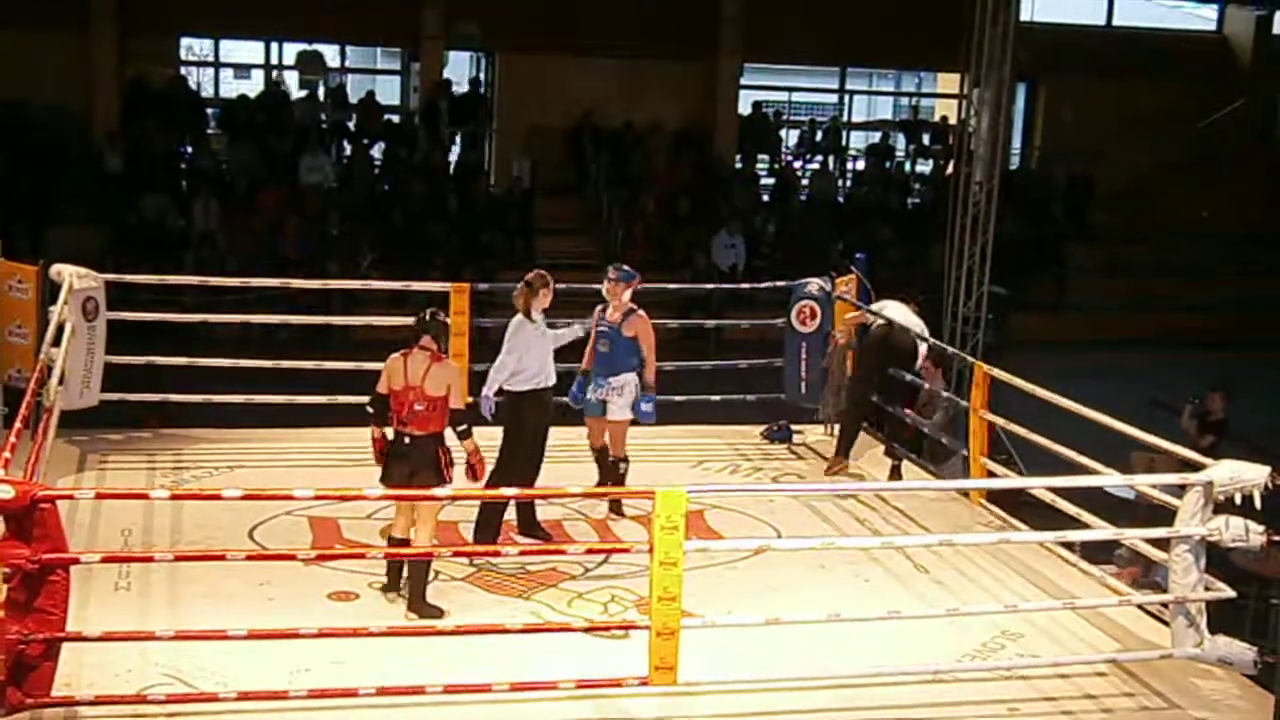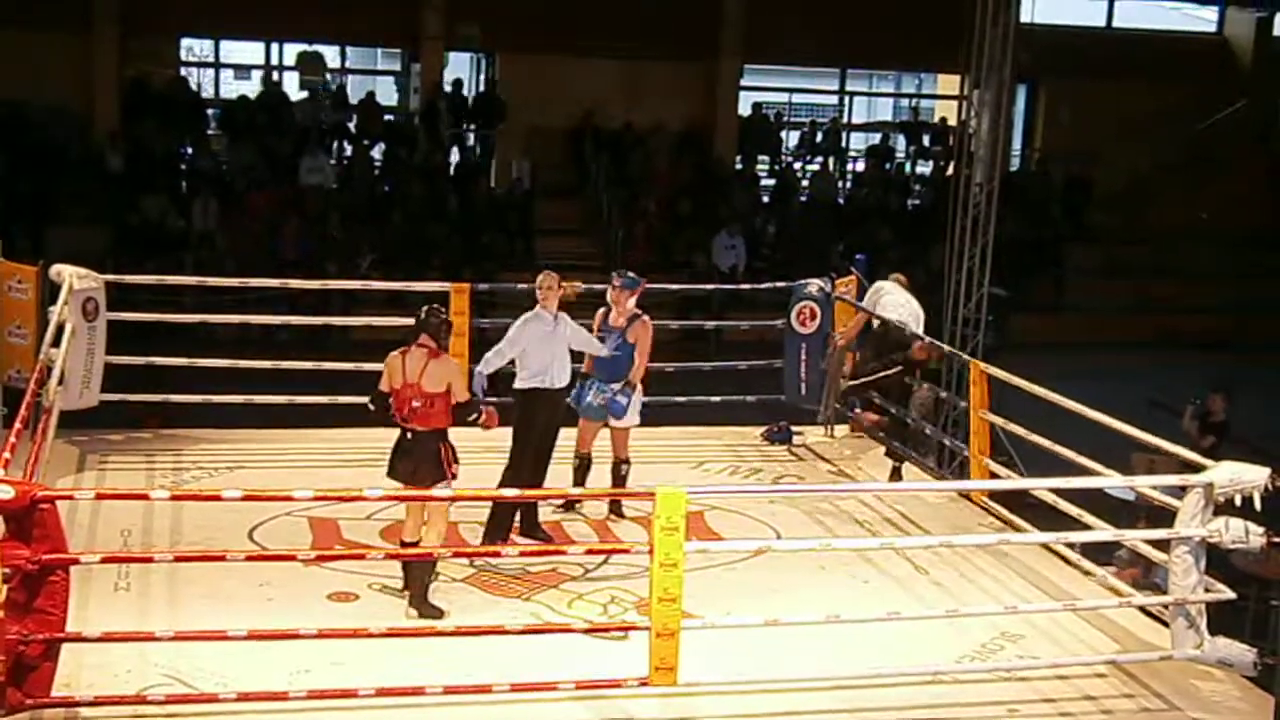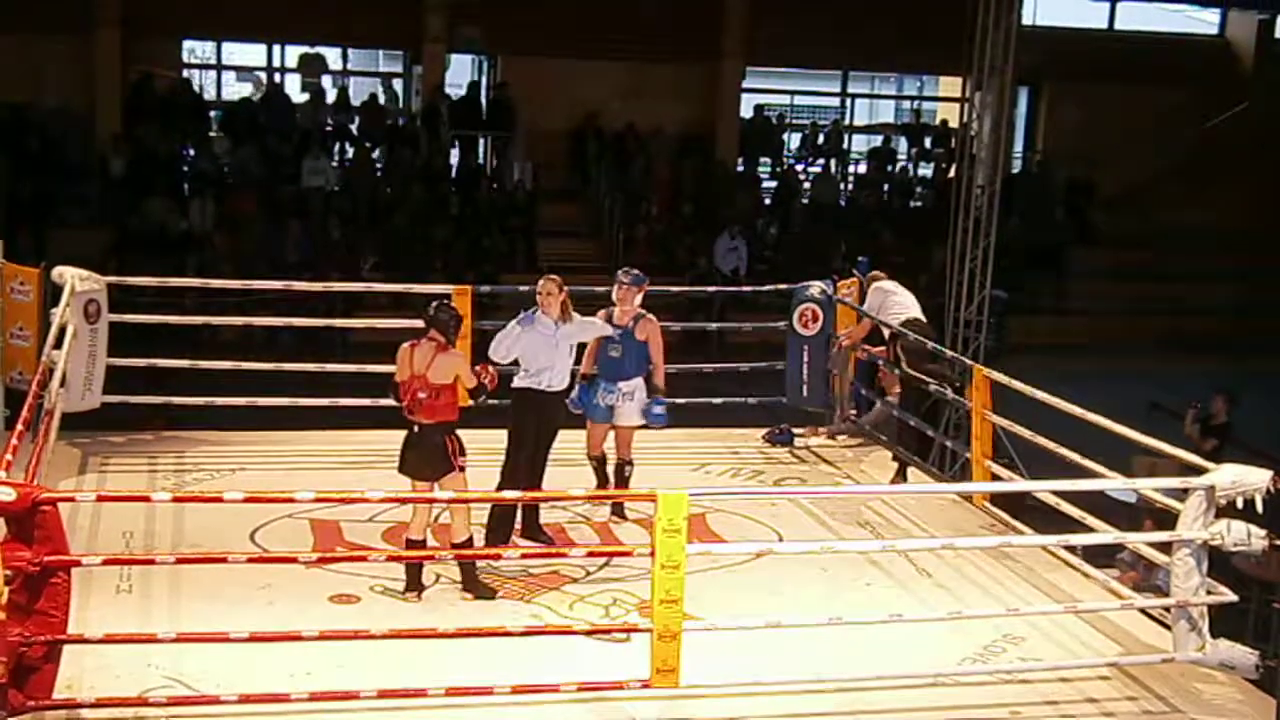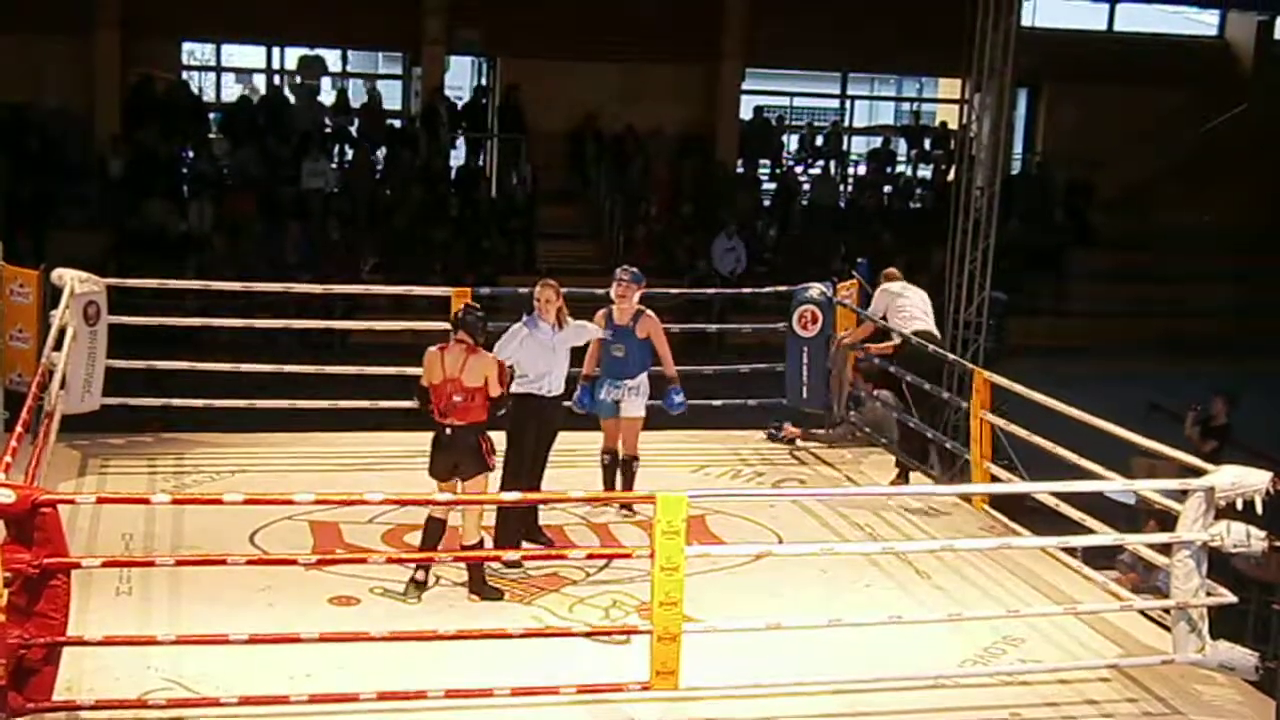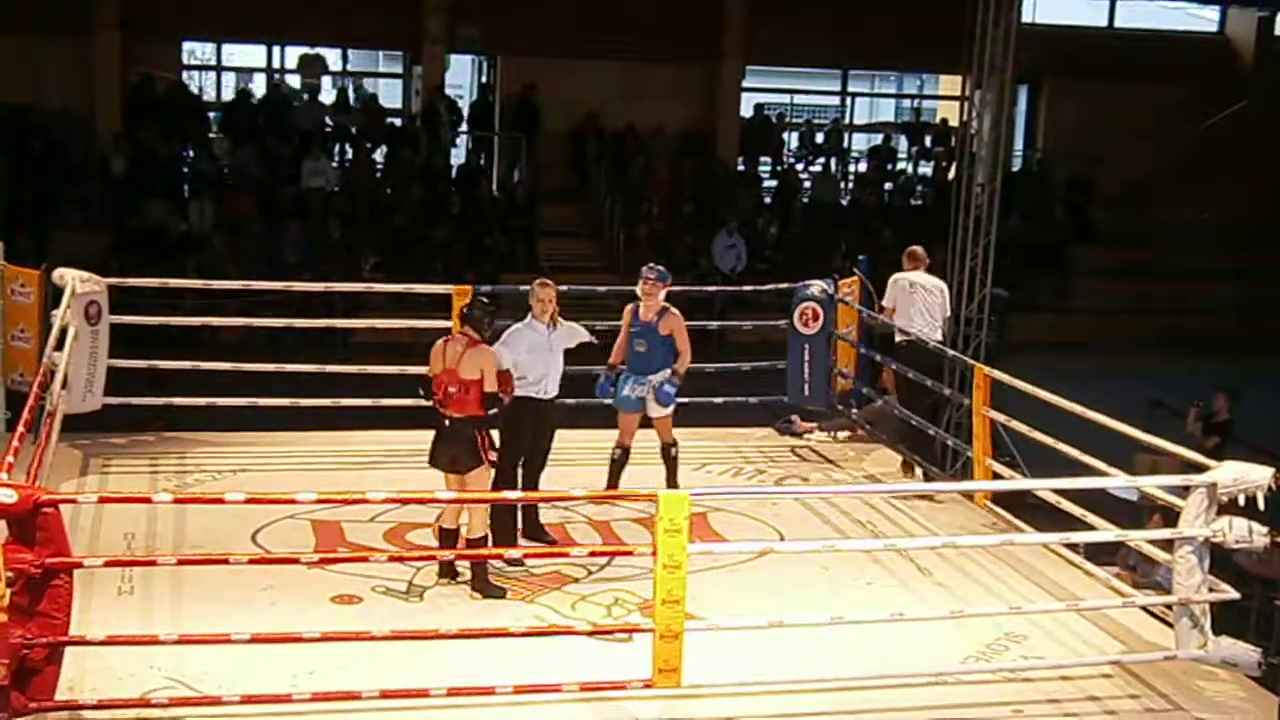
dt=0.4s
person 1, frame 1
left shoulder: (394, 362)
right shoulder: (449, 370)
left elbow: (376, 407)
right elbow: (458, 420)
left wrist: (378, 439)
right wrist: (474, 455)
left hip: (399, 449)
right hip: (430, 453)
left knee: (402, 516)
right knee: (425, 527)
left ankle: (392, 583)
right ankle: (416, 601)
person 1, frame 2
left shoulder: (394, 359)
right shoulder: (448, 366)
left elbow: (378, 405)
right elbow: (466, 409)
right wrist: (487, 415)
left hip: (406, 445)
right hip: (434, 448)
left knee: (413, 516)
right knee: (436, 525)
left ankle: (411, 584)
right ankle: (418, 599)
person 1, frame 3
left shoulder: (405, 351)
right shoulder: (454, 358)
left elbow: (398, 393)
right elbow: (477, 392)
right wrist: (487, 378)
left hip: (415, 439)
right hip: (441, 441)
left knee: (420, 513)
right knee: (460, 514)
left ankle: (412, 585)
right ankle: (470, 582)
person 1, frame 4
left shoulder: (432, 355)
right shoulder: (485, 361)
left elbow: (423, 399)
right elbow: (496, 405)
right wrist: (498, 382)
left hip: (443, 440)
right hip: (472, 442)
left knee: (442, 504)
right knee: (472, 516)
left ankle: (420, 571)
right ankle: (477, 585)
person 1, frame 5
left shoulder: (440, 347)
right shoulder: (485, 354)
left elbow: (429, 390)
right elbow: (491, 406)
right wrist: (503, 393)
left hip: (445, 432)
right hip: (471, 436)
left knee: (453, 502)
right knee: (478, 509)
left ankle: (446, 568)
right ankle: (479, 582)
person 2, frame 1
left shoulder: (538, 322)
right shoulder: (521, 325)
right elbow: (505, 361)
left wrist: (578, 330)
right wrist: (488, 391)
left hip: (541, 397)
right hip: (522, 399)
left knee: (531, 465)
right knee: (509, 467)
left ankle: (527, 522)
right ankle: (485, 533)
person 2, frame 2
left shoulder: (564, 322)
right shoulder: (528, 323)
left elbow: (583, 339)
right elbow: (504, 350)
left wrist: (604, 351)
right wrist: (482, 370)
left hip: (556, 397)
right hip: (532, 396)
left knee: (540, 463)
right knee: (519, 465)
left ankle: (529, 523)
right ankle: (495, 533)
person 2, frame 3
left shoulder: (573, 324)
right shoulder: (528, 325)
left elbow: (595, 326)
right elbow: (498, 354)
left wrist: (614, 331)
right wrist: (518, 326)
left hip: (555, 399)
right hip: (528, 397)
left knee: (537, 464)
right knee: (515, 467)
left ankle: (531, 525)
right ankle: (496, 536)
person 2, frame 4
left shoulder: (567, 329)
right shoulder: (525, 331)
left elbow: (586, 329)
right elbow: (500, 356)
left wrist: (601, 333)
right wrist: (523, 328)
left hip: (552, 403)
right hip: (525, 403)
left knee: (536, 468)
right knee: (515, 473)
left ankle: (529, 527)
right ankle: (505, 543)
person 2, frame 5
left shoulder: (560, 330)
right shoulder: (518, 333)
left elbow: (574, 332)
right elbow: (493, 360)
left wrist: (588, 337)
left hip: (547, 406)
right hip: (521, 406)
left knee: (534, 469)
right knee: (507, 473)
left ankle: (531, 525)
right ankle: (504, 542)
person 3, frame 1
left shoulder: (637, 319)
right shoulder: (600, 311)
left elbow: (649, 358)
left wrist: (648, 392)
right wrist: (582, 377)
left hip: (622, 384)
right hip: (598, 382)
left knee: (617, 446)
right knee: (595, 438)
left ankle: (616, 500)
right ankle: (604, 479)
person 3, frame 2
left shoulder: (641, 324)
right shoulder: (602, 315)
left elbow: (640, 362)
left wrist: (627, 391)
right wrist: (583, 382)
left hip: (620, 389)
right hip: (597, 386)
left knee: (619, 449)
right knee: (582, 444)
left ankle: (615, 502)
right ankle: (576, 495)
person 3, frame 3
left shoulder: (647, 323)
right shoulder: (604, 316)
left elbow: (658, 363)
right elbow: (592, 351)
left wrist: (658, 397)
right wrist: (582, 383)
left hip: (629, 389)
right hip: (602, 386)
left knee: (623, 449)
right knee: (593, 446)
left ankle: (618, 504)
right ankle: (603, 484)
person 3, frame 4
left shoulder: (647, 320)
right shoulder: (603, 316)
left elbow: (664, 354)
right elbow: (594, 351)
left wrist: (673, 385)
right wrist: (584, 384)
left hip: (634, 385)
right hip: (607, 384)
left knee: (629, 445)
right knee: (609, 443)
left ankle: (627, 498)
right ankle: (608, 493)
person 3, frame 5
left shoulder: (671, 317)
right shoulder: (630, 311)
left elbow: (685, 352)
right elbow: (622, 343)
left wrist: (674, 380)
right wrist: (609, 372)
left hip: (658, 381)
right hip: (632, 379)
left knee: (665, 437)
right knee: (624, 437)
left ankle: (672, 482)
right ankle: (611, 487)
person 4, frame 1
left shoulder: (888, 305)
right shoulder: (922, 329)
left elbow: (849, 319)
right elbow: (917, 361)
left hip: (881, 335)
right hip: (909, 345)
left knee: (856, 397)
right knee: (898, 406)
left ankle: (841, 456)
right ankle: (895, 466)
person 4, frame 2
left shoulder: (881, 286)
right shoulder: (917, 307)
left elbow: (859, 321)
left wrist: (845, 339)
left hip: (887, 331)
right hip: (910, 340)
left knee: (859, 377)
right knee: (899, 408)
left ankle: (912, 355)
right ankle: (897, 468)
person 4, frame 3
left shoulder: (878, 287)
right shoulder: (905, 293)
left elbow: (865, 326)
left wrist: (850, 341)
right wrist: (874, 351)
left hip: (908, 333)
right hip: (925, 335)
left knee: (912, 369)
right knee: (911, 407)
right ankle: (902, 469)
person 4, frame 4
left shoulder: (886, 289)
right shoulder: (920, 293)
left elbow: (869, 326)
left wrist: (850, 339)
right wrist: (875, 349)
left hip: (913, 350)
right hip: (934, 346)
left knee: (916, 411)
right ankle: (904, 471)
person 4, frame 5
left shoulder: (898, 280)
right shoulder: (940, 285)
left elbow: (887, 316)
right elbow: (943, 324)
left hip: (908, 349)
right hip: (935, 350)
left knee: (914, 413)
right knee: (929, 411)
right ankle: (915, 457)
